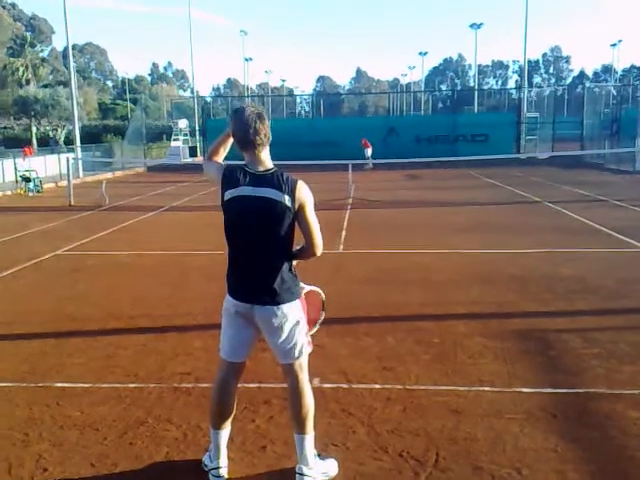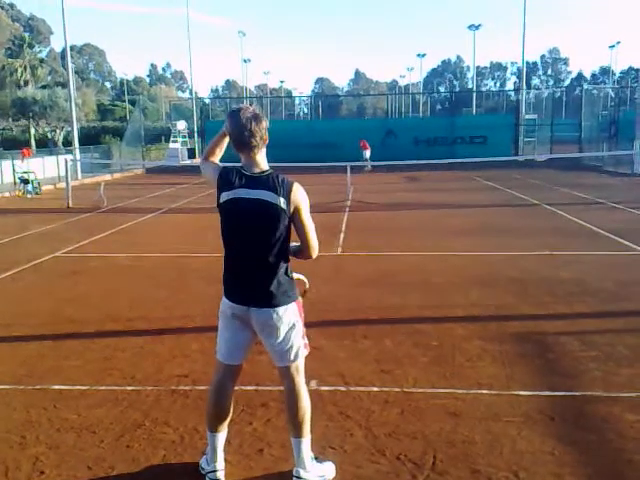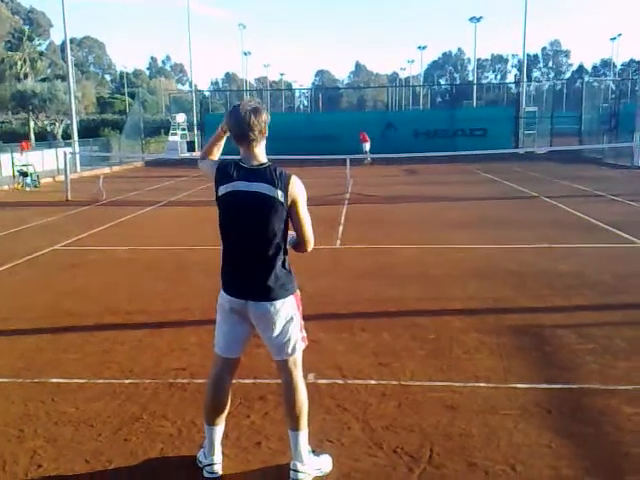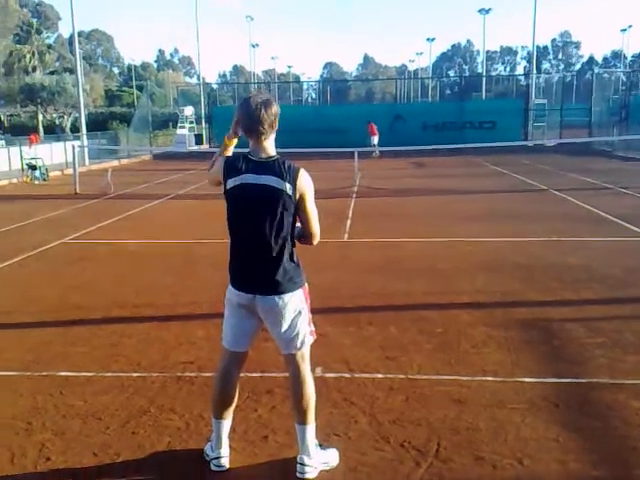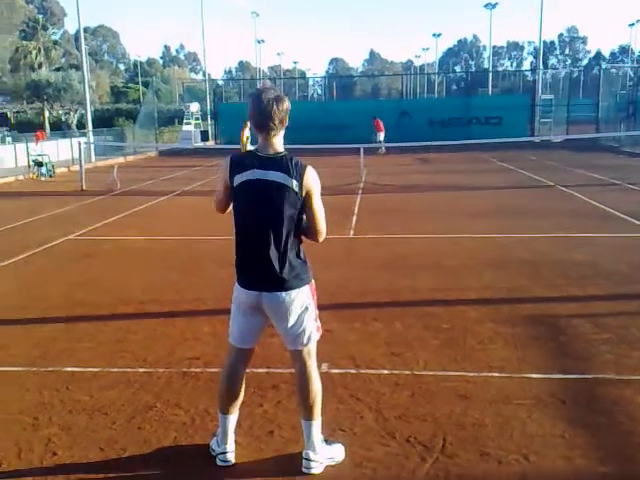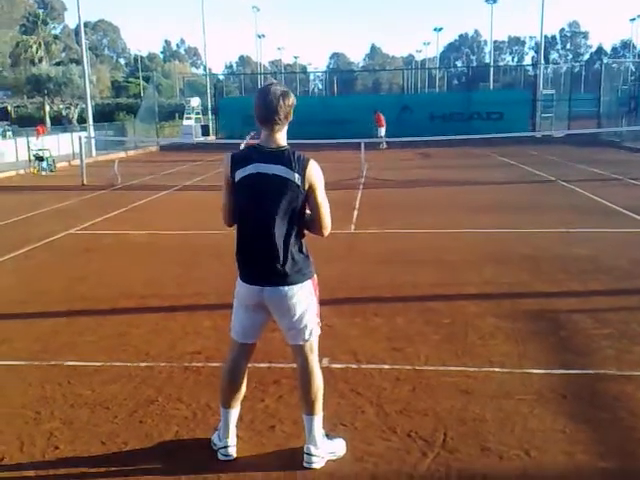
dt=0.1s
person 1, frame 1
left shoulder: (227, 178)
right shoulder: (296, 188)
left elbow: (208, 160)
right elbow: (315, 249)
left wrist: (233, 128)
left hip: (239, 297)
right hip: (281, 298)
left knee: (227, 374)
right knee: (297, 376)
person 1, frame 2
left shoulder: (223, 180)
right shoulder: (291, 191)
left elbow: (205, 161)
right elbow: (311, 251)
left wrist: (228, 127)
left hip: (235, 300)
right hip: (278, 301)
left knee: (224, 376)
right knee: (294, 379)
person 1, frame 3
left shoulder: (221, 174)
right shoulder: (289, 183)
left elbow: (204, 158)
right elbow: (306, 244)
left wrist: (226, 124)
left hip: (233, 293)
right hip: (276, 294)
left knee: (222, 369)
right knee: (291, 372)
person 1, frame 4
left shoulder: (229, 168)
right shoulder: (297, 176)
left elbow: (211, 173)
right elbow: (311, 237)
left wrist: (231, 133)
left hip: (241, 286)
right hip: (284, 287)
left knee: (230, 363)
right knee: (299, 365)
left ankle: (218, 448)
person 1, frame 5
left shoulder: (235, 166)
right shoulder: (304, 173)
left elbow: (219, 206)
right elbow: (317, 234)
left hip: (248, 283)
right hip: (291, 283)
left knee: (236, 359)
right knee: (305, 361)
left ankle: (224, 443)
right ankle: (314, 450)
person 1, frame 6
left shoulder: (236, 163)
right shoulder: (306, 168)
left elbow: (228, 218)
right elbow: (322, 227)
left hip: (250, 277)
right hip: (293, 278)
left knee: (239, 354)
right knee: (307, 356)
left ankle: (226, 438)
right ankle: (315, 445)
